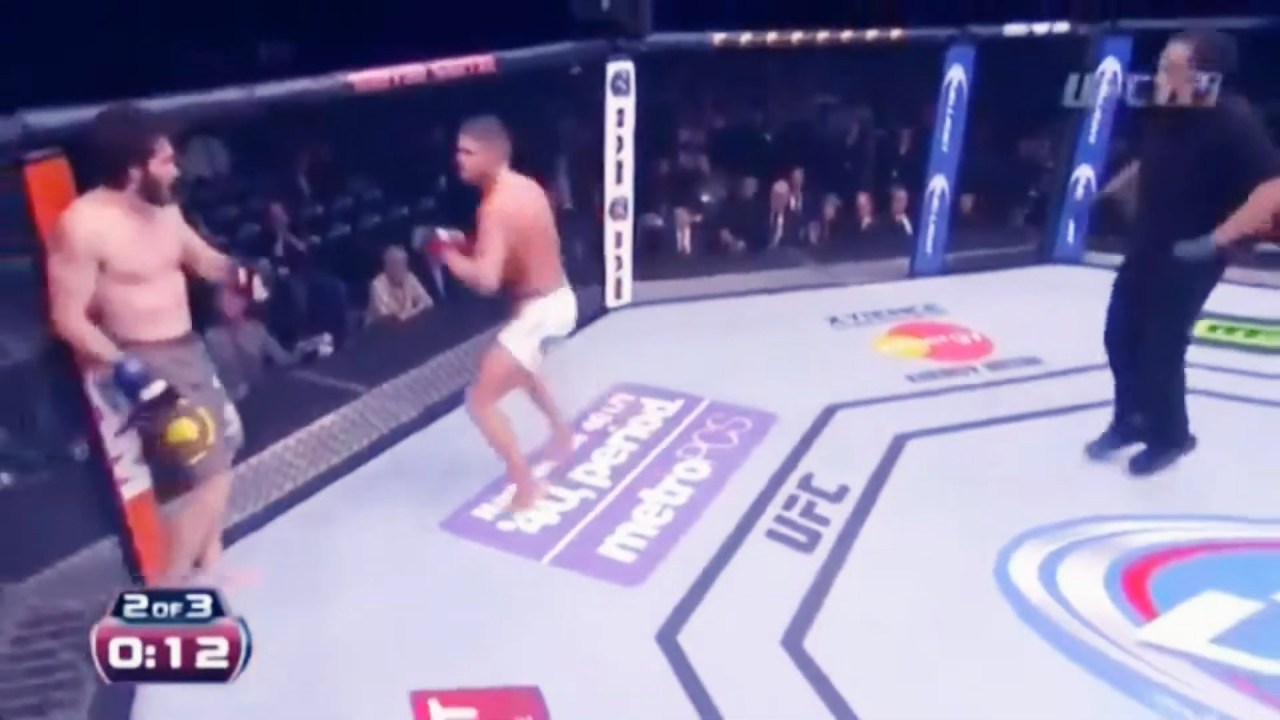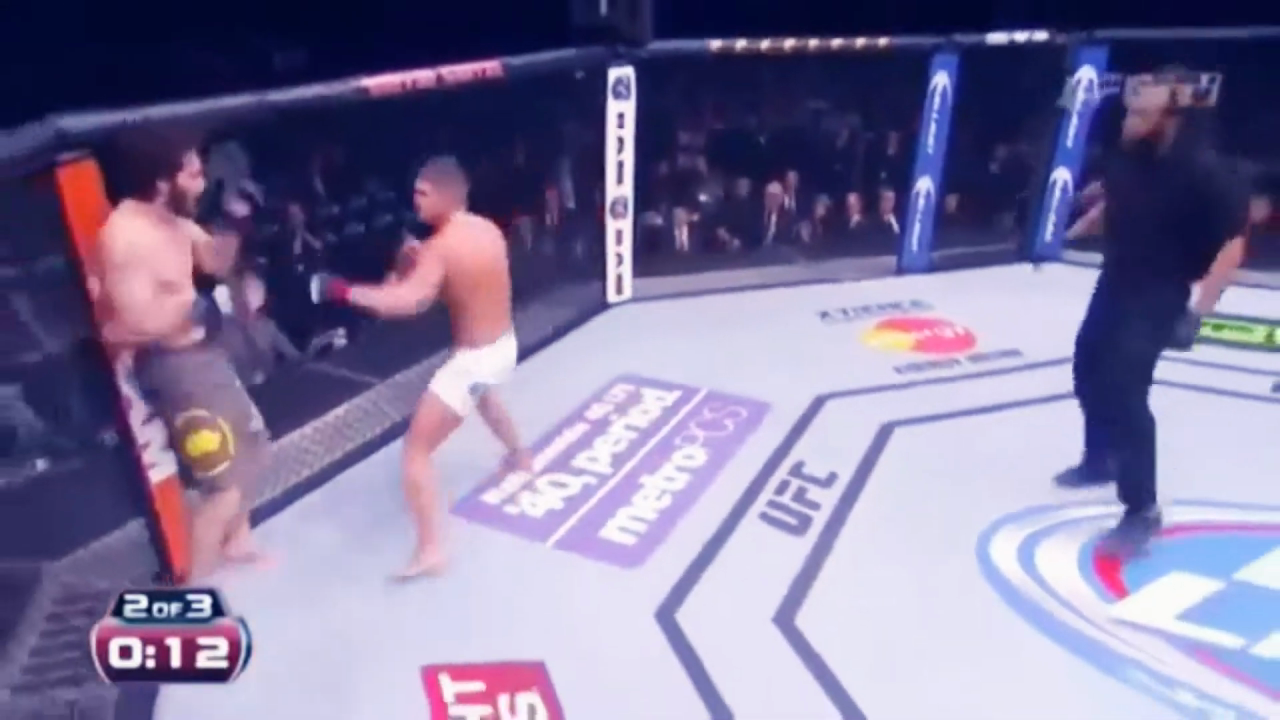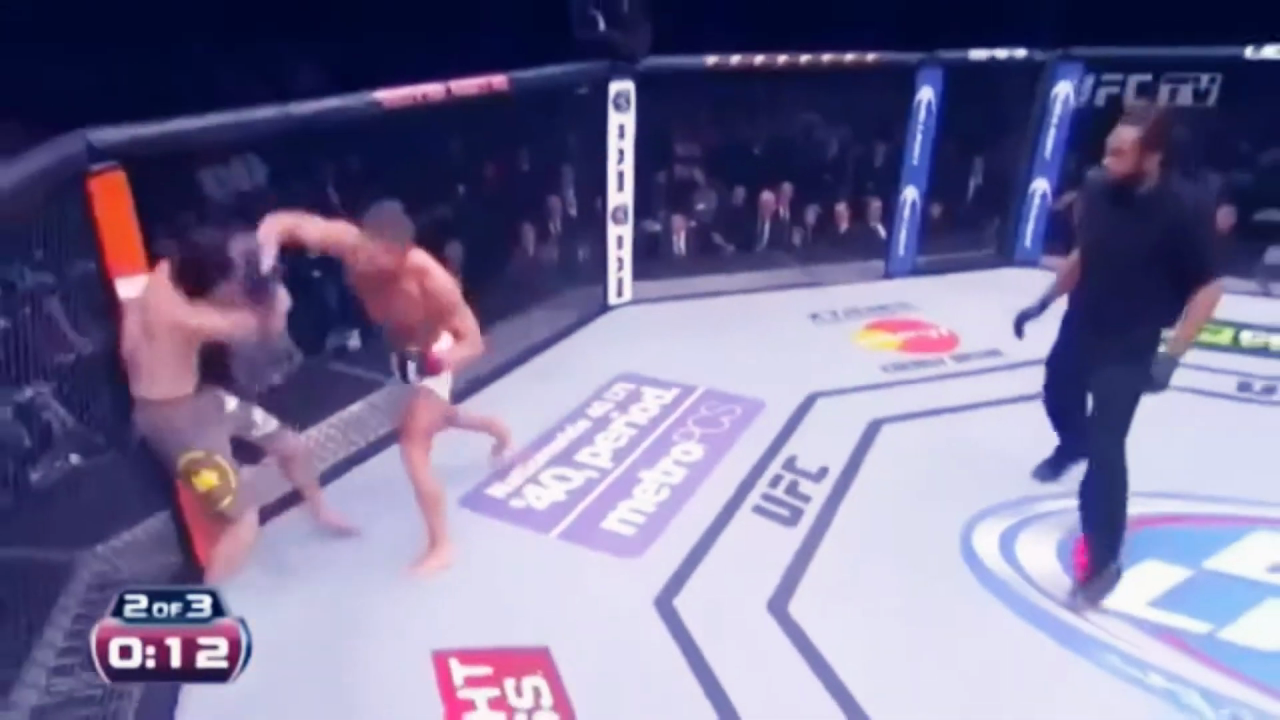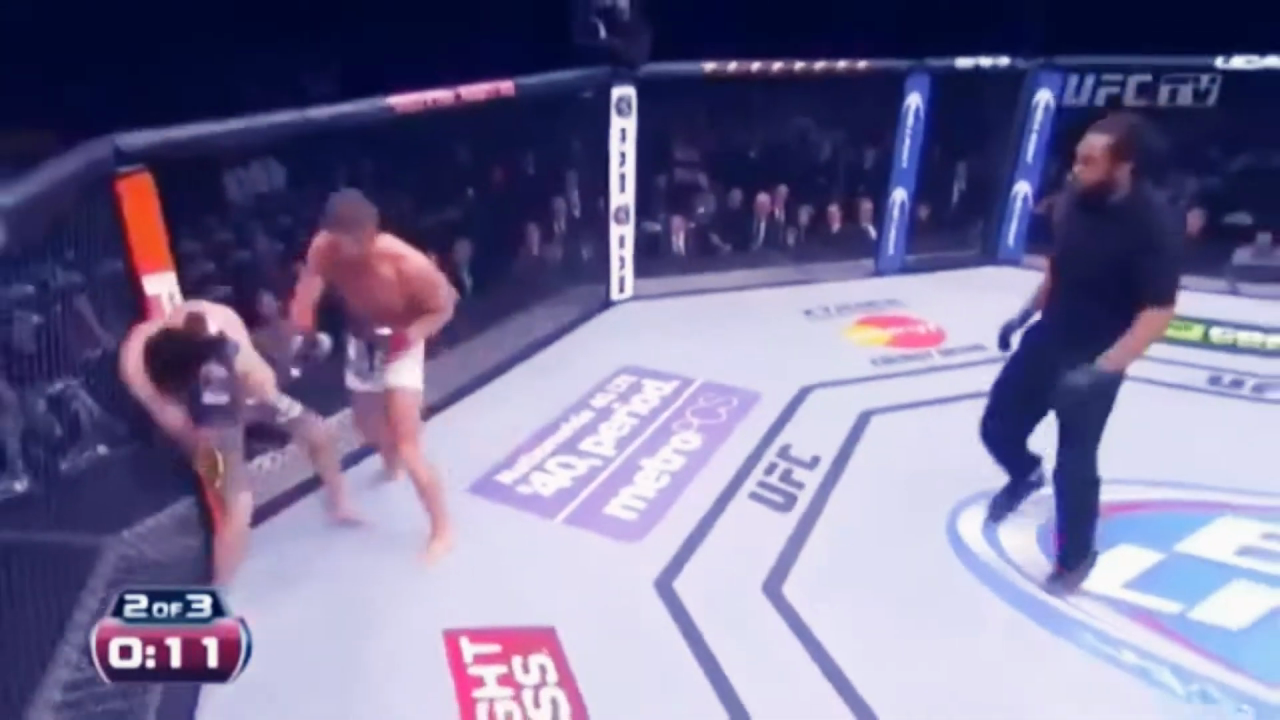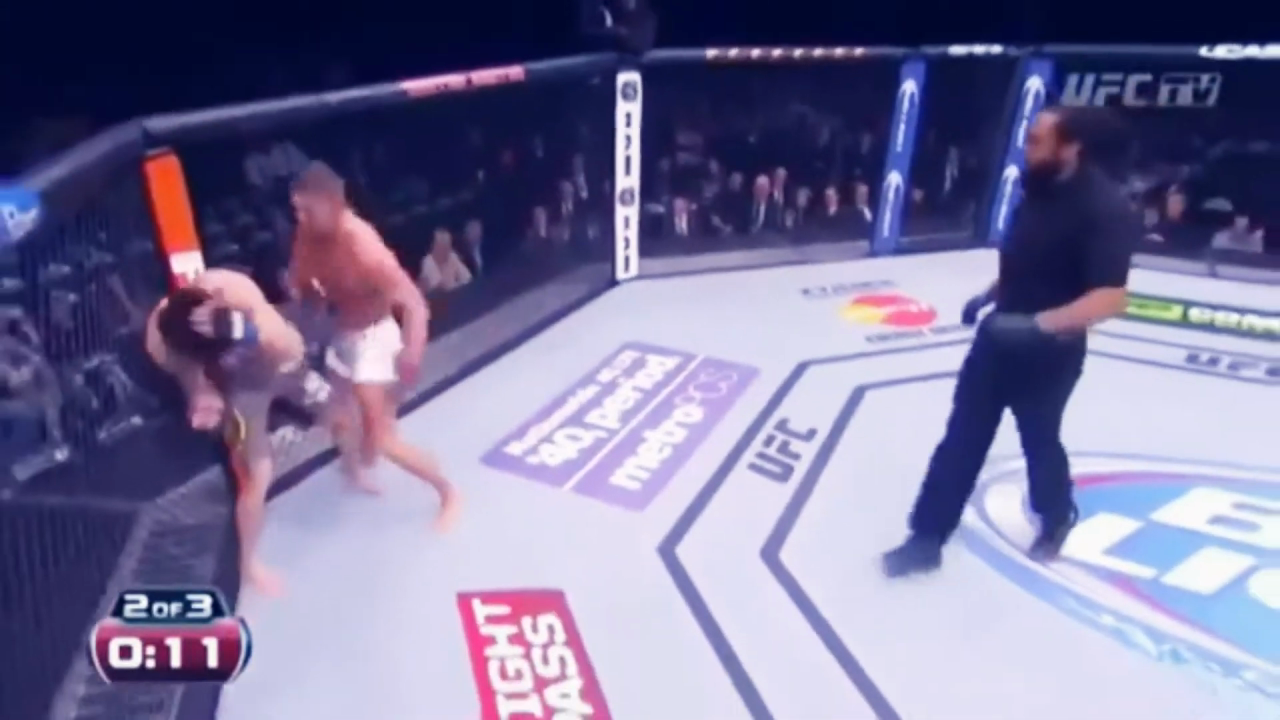
dt=0.2s
person 1, frame 1
left shoulder: (1232, 122)
right shoulder: (1165, 112)
left wrist: (1213, 241)
right wrist: (1107, 192)
left hip: (1189, 257)
right hip: (1146, 248)
left knee: (1161, 349)
right knee: (1121, 334)
left ankle: (1171, 437)
right ankle: (1129, 420)
person 1, frame 2
left shoulder: (1203, 171)
right shoulder: (1128, 152)
left elbow: (1232, 245)
left wrist: (1199, 309)
right wrist: (1067, 237)
left hip: (1157, 302)
right hip: (1112, 287)
left knee: (1128, 395)
right knee: (1089, 375)
left ankle: (1141, 509)
right ankle: (1101, 461)
person 1, frame 3
left shoulder: (1184, 210)
right shoulder: (1097, 192)
left elbow: (1206, 290)
left wrist: (1171, 355)
right wrist: (1043, 302)
left hip: (1129, 346)
right hip: (1081, 326)
left knee: (1105, 444)
right knee: (1059, 400)
left ankle: (1103, 559)
right ankle: (1073, 445)
person 1, frame 4
left shoulder: (1153, 224)
right shoulder: (1077, 202)
left elbow: (1156, 315)
left wrist: (1102, 370)
right wrist: (1025, 315)
left hip: (1093, 362)
right hip: (1048, 339)
left knee: (1074, 460)
right knee: (997, 426)
left ankle: (1075, 557)
right ankle: (1026, 471)
person 1, frame 5
left shoulder: (1104, 207)
right shoulder: (1038, 187)
left elbow: (1109, 298)
left wrist: (1035, 324)
right wrist: (989, 295)
left hip: (1049, 350)
right hip: (1003, 334)
left knee: (1039, 444)
right knee: (961, 437)
left ankle: (1057, 519)
right ankle: (927, 538)
person 2, frame 1
left shoulder: (496, 207)
right shoulder: (524, 187)
left elbow: (486, 279)
left wrist: (444, 251)
right wrist: (462, 244)
left hip: (540, 310)
right hip: (559, 299)
left knee: (480, 399)
right knee: (525, 373)
left ankle: (527, 487)
right ankle: (561, 437)
person 2, frame 2
left shoulder: (442, 247)
right shoulder: (488, 229)
left elbow: (409, 300)
left wrist: (343, 291)
left hip: (475, 358)
right hip: (503, 347)
left knee: (415, 453)
right knee: (486, 403)
left ankle: (430, 548)
right ankle: (520, 459)
person 2, frame 3
left shoulder: (435, 283)
right shoulder: (353, 246)
left elbow: (473, 342)
right elbow: (295, 224)
left wrist: (435, 363)
right wrist: (271, 231)
left hip: (433, 356)
right hip: (404, 352)
left knee: (413, 449)
right knee: (441, 416)
left ankle: (441, 546)
right ankle: (499, 431)
person 2, frame 4
left shoulder: (409, 265)
right shoulder: (325, 250)
left elbow: (443, 307)
right elbow: (303, 305)
left wrist: (401, 339)
left hip: (396, 352)
right hip: (360, 345)
left knee: (406, 448)
right knee: (370, 427)
left ankle: (442, 529)
right ankle: (390, 462)
person 2, frame 5
left shoulder: (364, 252)
right shoulder: (309, 232)
left elbow: (415, 308)
right elbow: (298, 279)
left wrist: (411, 358)
right wrist: (306, 288)
left hip: (372, 339)
right hip: (346, 336)
left knee: (383, 440)
right knee: (339, 419)
left ankle: (448, 494)
right ankle: (358, 468)
person 3, frame 1
left shoulder: (162, 210)
right shoulder: (84, 227)
left elbow: (199, 258)
right elbow: (68, 318)
left wrist: (236, 271)
right wrist: (123, 369)
left hip: (189, 351)
right hip: (153, 368)
left knee: (220, 463)
right knee: (211, 481)
left ankle: (209, 565)
person 3, frame 2
left shoulder: (169, 218)
right shoulder: (126, 236)
left elbow: (214, 262)
right elbow: (136, 324)
right wrist: (195, 309)
left hip: (201, 354)
right hip: (170, 364)
left knee: (255, 445)
right knee: (227, 490)
left ankle: (237, 542)
person 3, frame 3
left shoulder: (175, 273)
right shoulder: (169, 310)
right elbow: (268, 325)
left hip: (199, 395)
right hip: (169, 416)
left knee: (290, 446)
right knee: (243, 523)
left ankle: (321, 512)
person 3, frame 4
left shoulder: (218, 319)
right shoulder: (136, 364)
left elbow: (267, 391)
right elbow: (193, 435)
left wrist: (232, 361)
right wrist: (205, 411)
left hip: (240, 392)
right hip: (210, 418)
left knee: (318, 434)
right knee: (238, 508)
left ankle: (338, 504)
person 3, frame 5
left shoulder: (234, 288)
right shoulder: (161, 340)
left elbow: (293, 349)
right elbow: (198, 387)
left wrist: (247, 334)
right wrist: (205, 401)
left hip: (272, 364)
right hip: (237, 387)
right knee: (259, 475)
right ankle: (249, 566)
